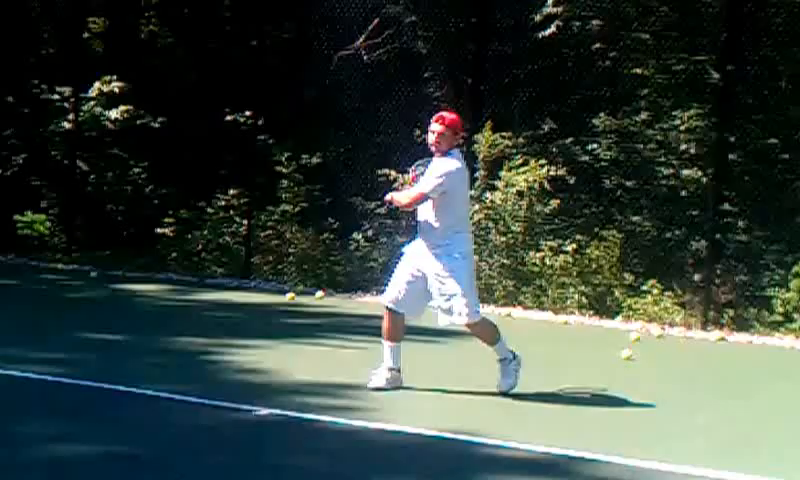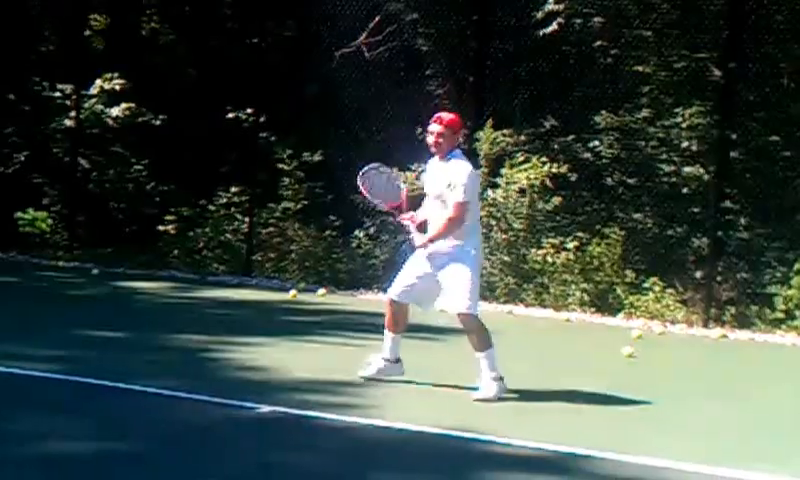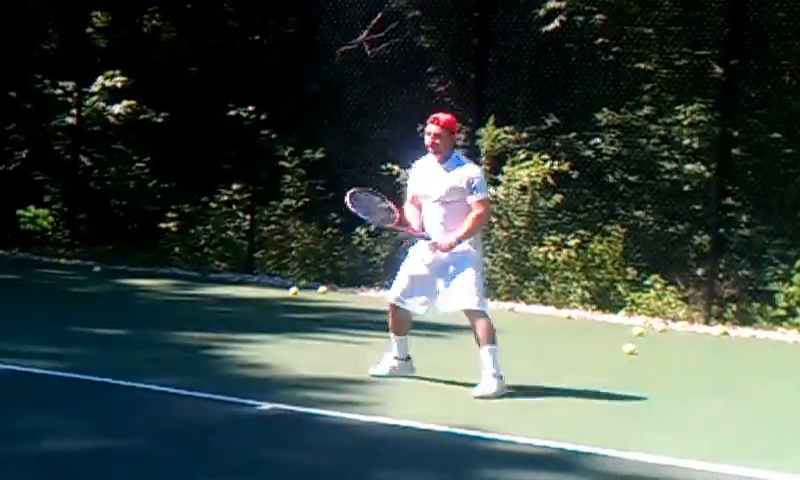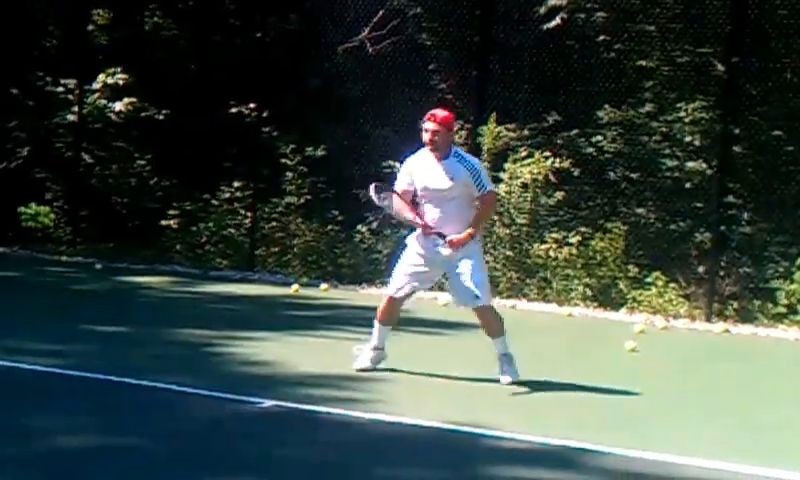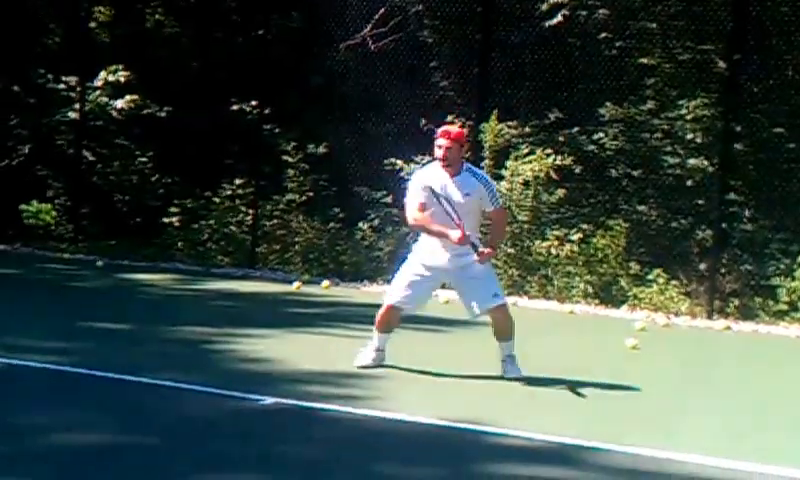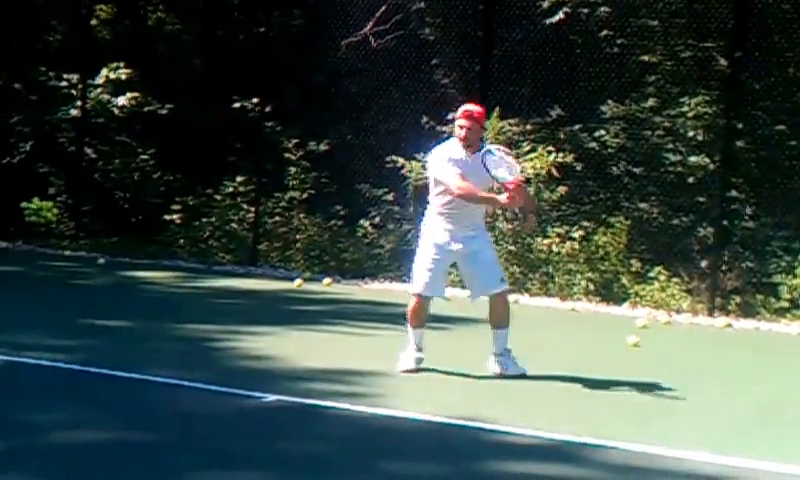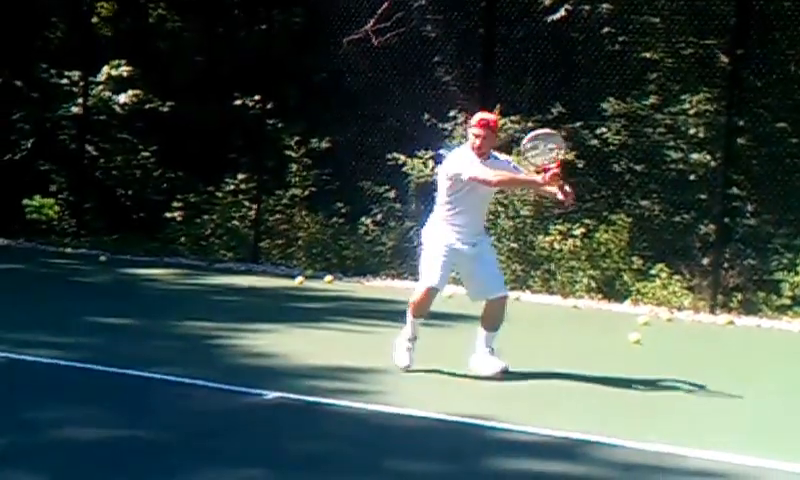
dt=0.2s
person 1, frame 1
left shoulder: (449, 168)
right shoulder: (440, 163)
left elbow: (407, 200)
left wrist: (394, 196)
right wrist: (415, 189)
left hip: (450, 253)
right hip: (423, 249)
left knee: (469, 318)
right knee: (393, 307)
left ankle: (506, 358)
right ankle: (390, 371)
person 1, frame 2
left shoulder: (462, 170)
right shoulder: (433, 166)
left elbow: (455, 216)
left wrist: (425, 241)
right wrist: (418, 215)
left hip: (461, 252)
right hip: (432, 251)
left knee: (464, 311)
right knee: (396, 298)
left ankle: (492, 377)
right ankle: (389, 359)
person 1, frame 3
left shoulder: (469, 171)
right shoulder: (420, 168)
left elbow: (481, 213)
right elbow: (411, 204)
left wrist: (454, 241)
right wrist: (413, 223)
left hip: (462, 251)
right hip: (426, 250)
left knee: (474, 309)
right knee: (396, 304)
left ankle: (492, 375)
right ankle: (401, 359)
person 1, frame 4
left shoulder: (470, 166)
right shoulder: (413, 163)
left elbow: (488, 204)
right elbow: (399, 199)
left wrist: (470, 235)
right wrist: (417, 218)
left hip: (461, 246)
right hip: (424, 243)
left knee: (482, 305)
right knee: (393, 295)
left ankle: (504, 357)
right ankle: (375, 349)
person 1, frame 5
left shoulder: (480, 181)
right shoulder: (422, 178)
left elbow: (499, 217)
right elbow: (414, 217)
left wrist: (494, 245)
right wrist: (449, 233)
left hip: (469, 257)
right hip: (429, 254)
left knee: (499, 309)
right knee: (392, 305)
left ankle: (508, 360)
right ankle: (375, 349)
person 1, frame 6
right shoulder: (441, 155)
left elbow: (515, 188)
right elbow: (458, 189)
left wrist: (525, 209)
right wrist: (497, 200)
left hip: (475, 234)
right hip: (438, 234)
left knee: (498, 293)
right knee: (420, 294)
left ankle: (501, 354)
right ankle: (414, 349)
person 1, frame 7
left shoulder: (498, 161)
right shoulder: (457, 159)
left elbow: (524, 178)
right elbow: (493, 179)
left wrist: (556, 188)
right wrist: (537, 180)
left hip: (475, 240)
right hip: (442, 237)
left knee: (498, 297)
right knee: (429, 287)
left ankle: (482, 352)
right ankle: (407, 339)
